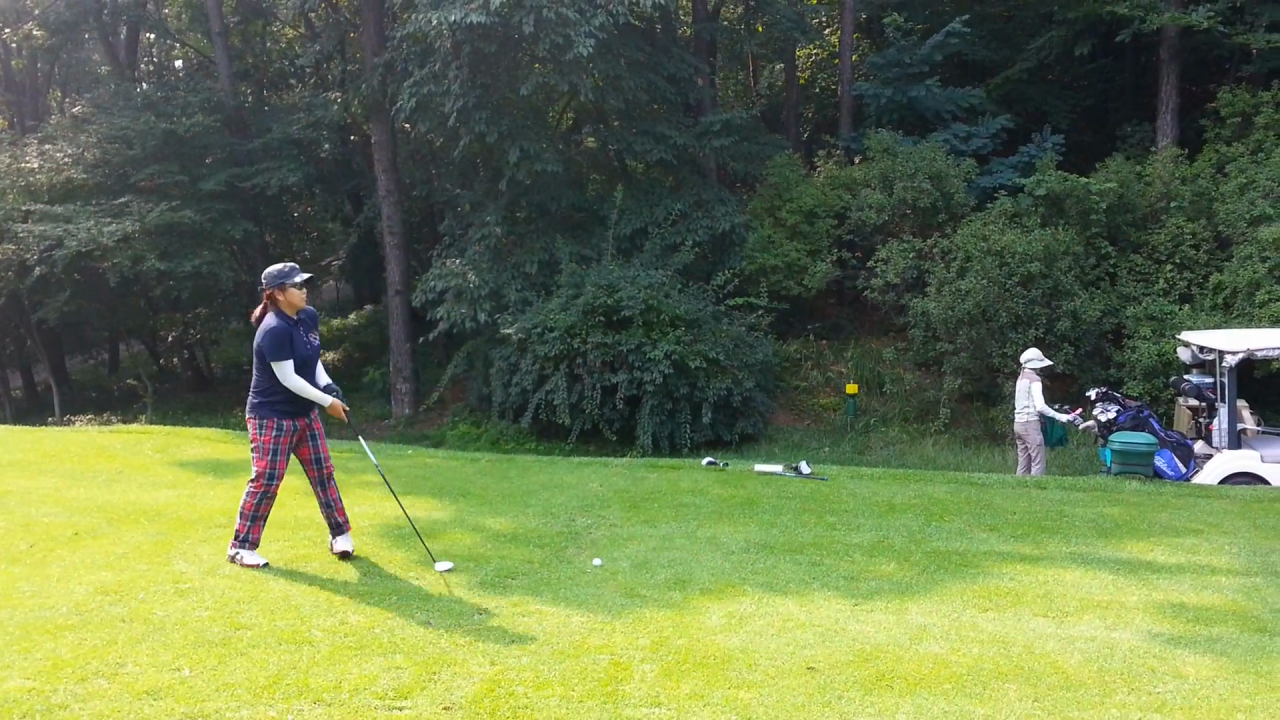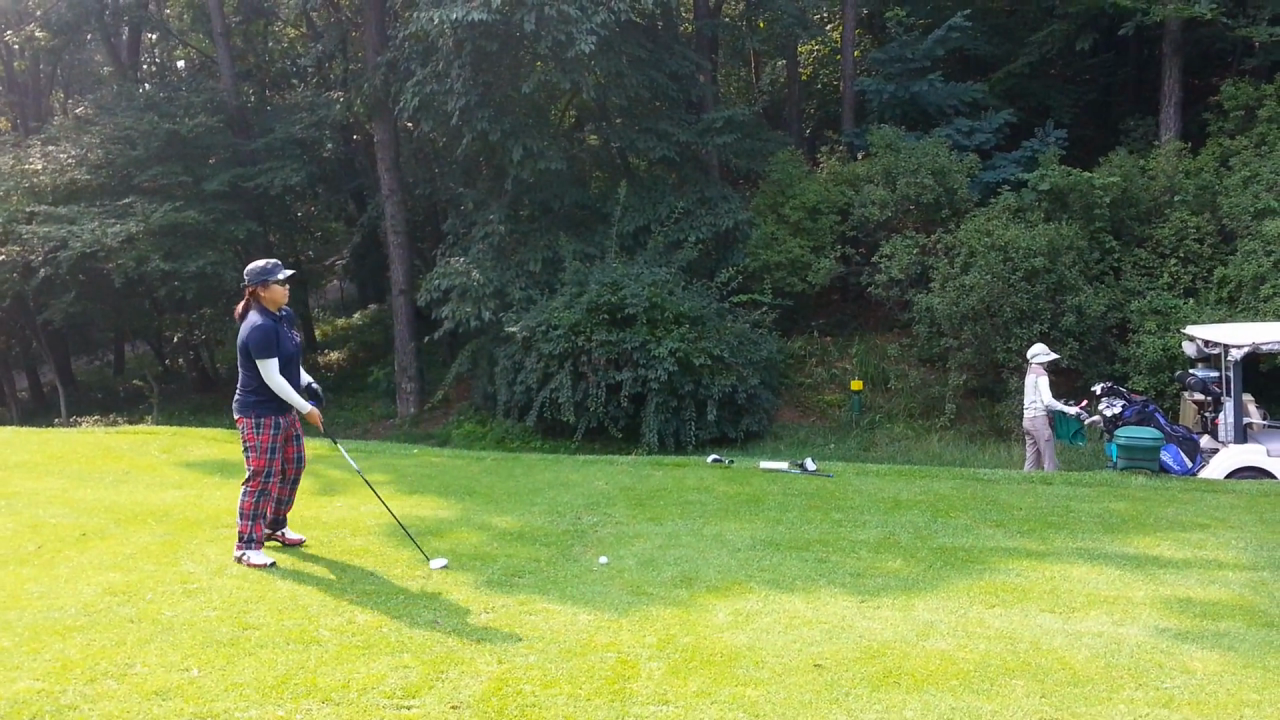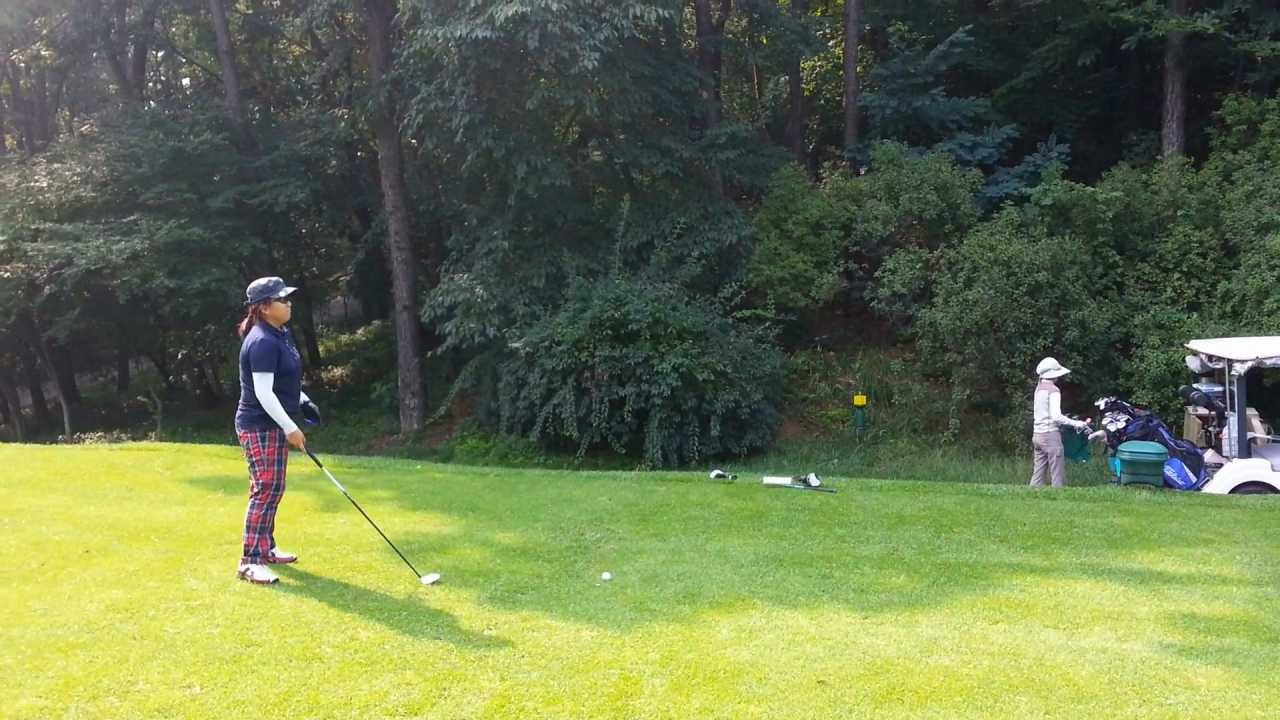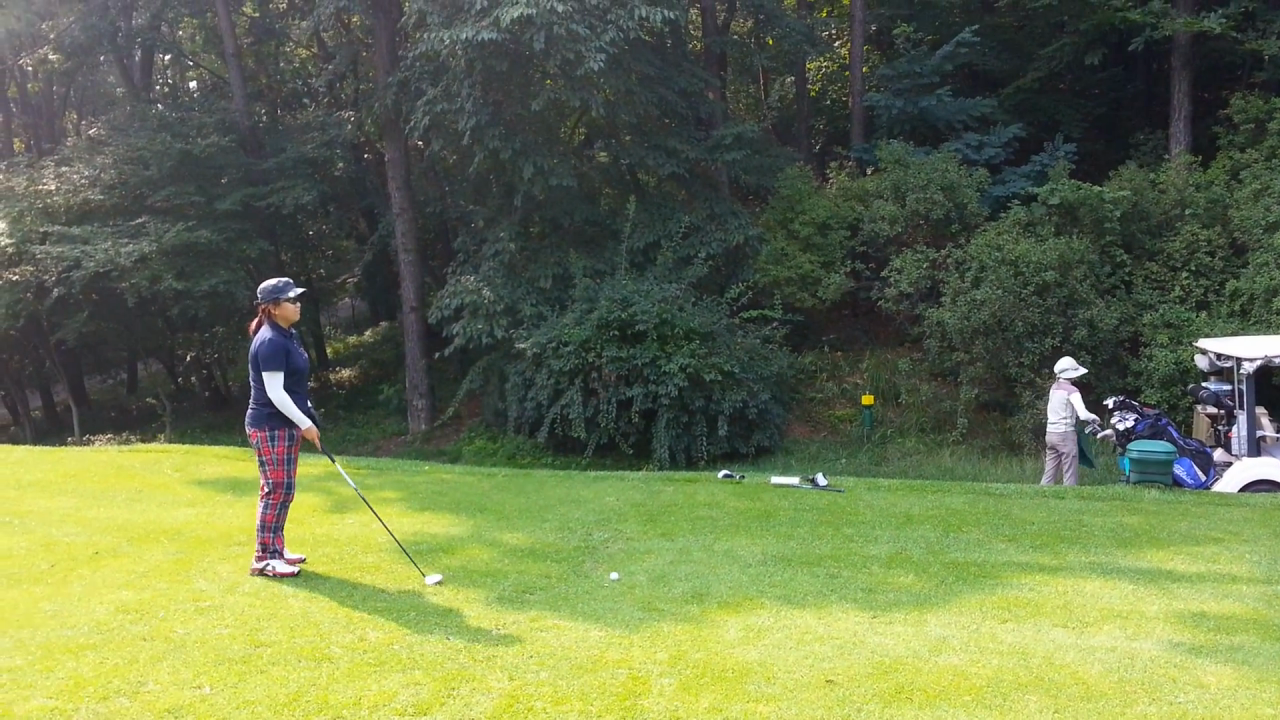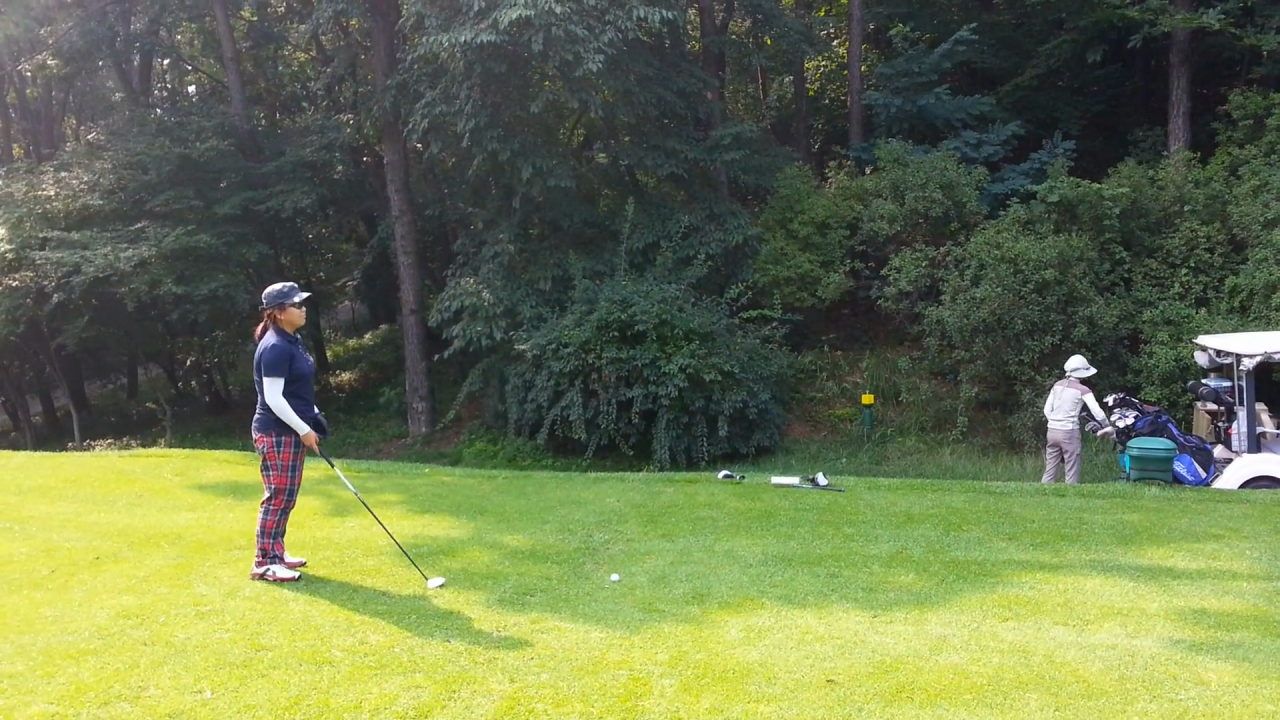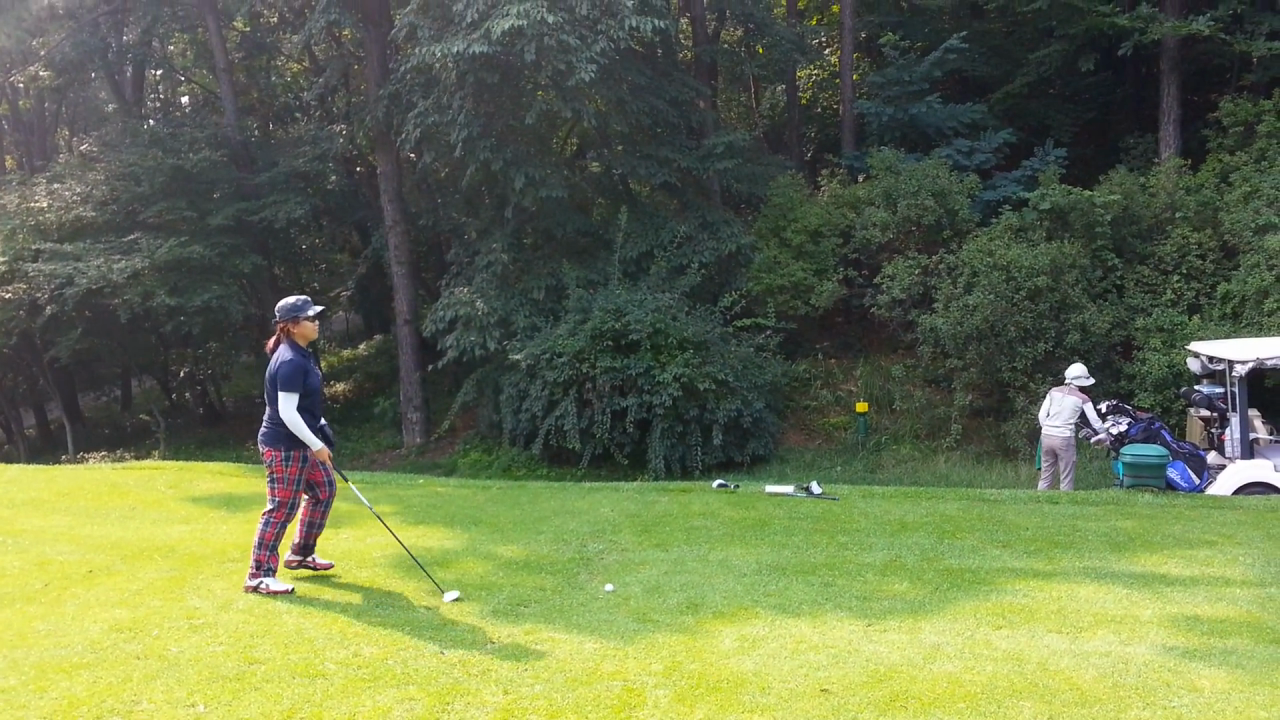
dt=0.3s
person 1, frame 1
left shoulder: (308, 317)
right shoulder: (274, 329)
right elbow: (289, 379)
left wrist: (327, 384)
right wrist: (327, 401)
left hip: (304, 410)
right hip: (270, 415)
left knee: (322, 470)
right knee: (266, 480)
left ankle: (339, 535)
right ankle: (241, 546)
person 1, frame 2
left shoulder: (285, 316)
right shoulder: (259, 327)
right elbow: (272, 379)
left wrist: (308, 383)
right wrist: (307, 408)
left hip: (284, 410)
right hip: (258, 413)
left knee: (294, 467)
right knee: (262, 478)
left ankle: (273, 527)
right ankle: (247, 546)
person 1, frame 3
left shoulder: (282, 335)
right shoulder: (262, 342)
right elbow: (264, 393)
left wrist: (304, 401)
right wrist: (291, 428)
left hip: (274, 425)
right hip: (260, 426)
left knee: (269, 488)
right knee: (267, 489)
left ankle: (265, 548)
right ankle: (251, 561)
person 1, frame 4
left shoulder: (288, 336)
right shoulder: (271, 342)
right elbow: (275, 393)
left wrist: (307, 409)
right wrist: (305, 423)
left hip: (284, 425)
right hip: (270, 426)
left knee: (278, 488)
right knee: (279, 489)
left ankle: (273, 548)
right ankle: (265, 558)
person 1, frame 5
left shoulder: (293, 341)
right shoulder: (275, 347)
right elbow: (273, 398)
left wrist: (313, 413)
right wrist: (304, 429)
left hip: (291, 430)
right hip: (276, 432)
left knee: (287, 494)
right knee: (279, 496)
left ankle: (275, 551)
right ankle: (264, 563)
person 1, frame 6
left shoulder: (302, 354)
right shoulder: (290, 362)
right elbow: (287, 413)
left wrist: (320, 424)
right wrist: (316, 444)
left hip: (299, 443)
right hip: (284, 445)
left knee: (324, 490)
right knee: (281, 508)
left ankle: (301, 553)
right ankle: (258, 575)
